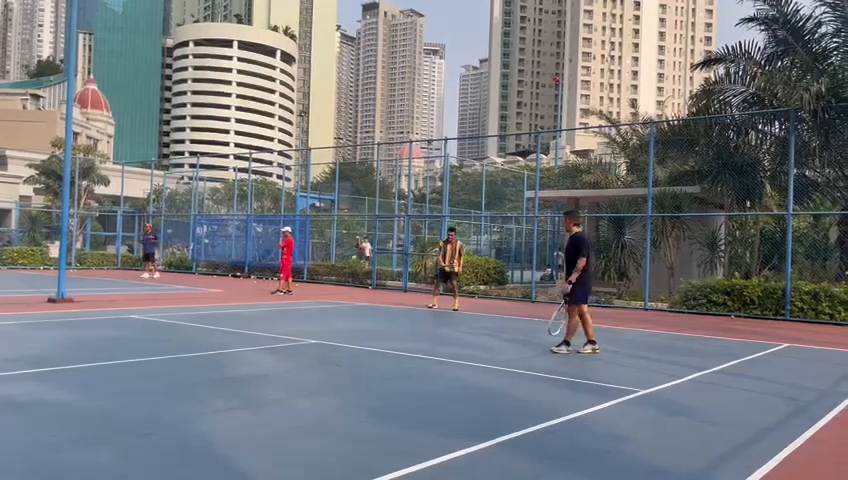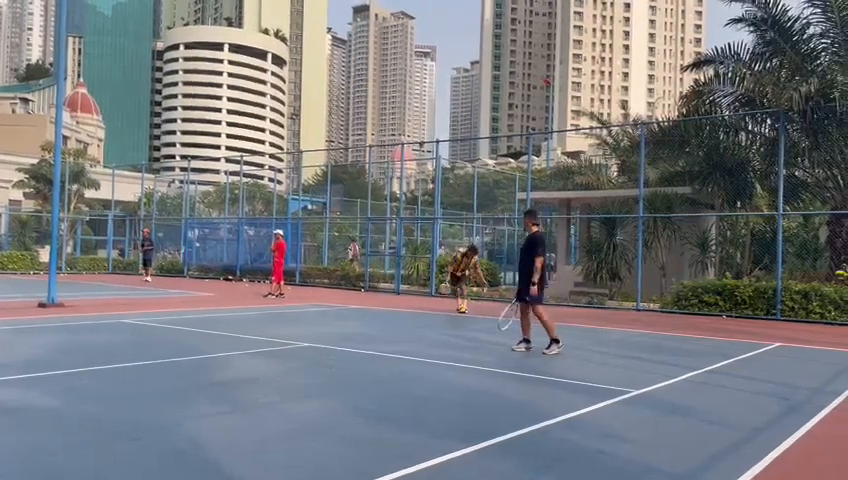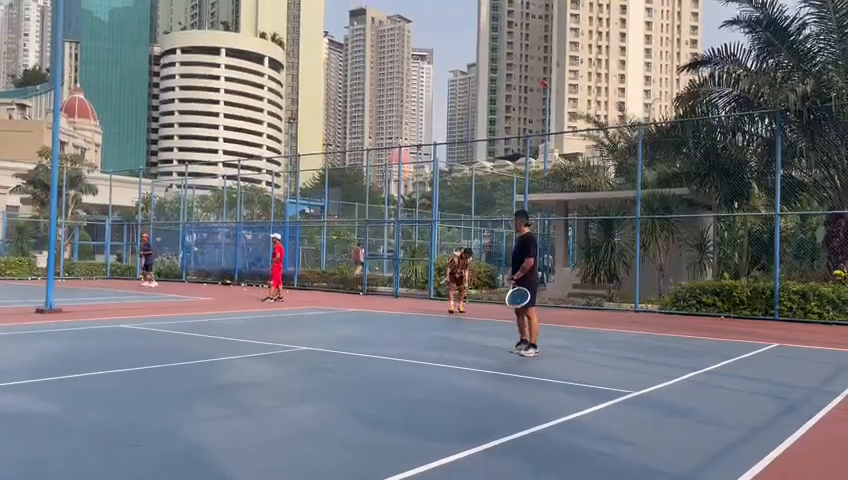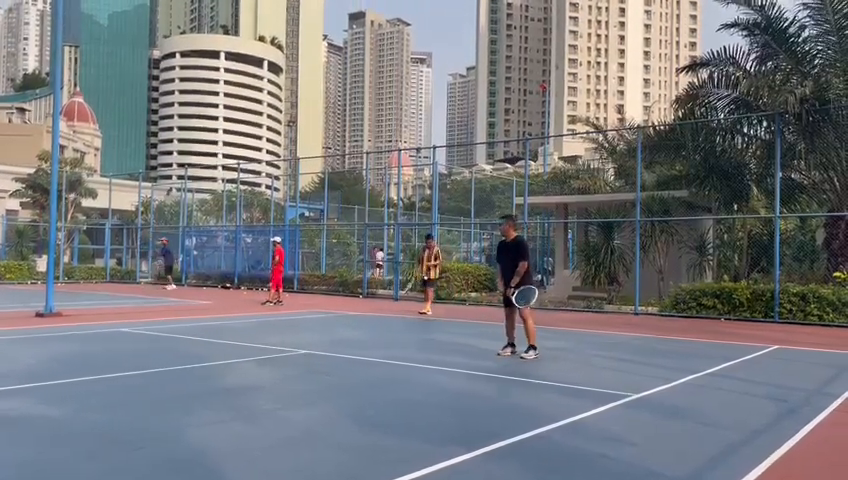
dt=1s
person 1, frame 1
left shoulder: (580, 238)
right shoulder: (573, 238)
left elbow: (582, 262)
left wrist: (569, 281)
right wrist: (569, 281)
left hip: (579, 283)
right hip: (577, 283)
left knee: (573, 313)
right knee: (583, 312)
left ankle: (566, 344)
right ankle: (592, 343)
person 1, frame 2
left shoulder: (537, 237)
right shoulder: (529, 237)
left elbow: (539, 262)
left wrist: (534, 283)
left hip: (534, 283)
right hip: (525, 282)
left knee: (538, 311)
right knee: (523, 311)
left ankle: (555, 341)
right ankle: (526, 341)
person 1, frame 3
left shoulder: (529, 239)
right shoulder: (519, 238)
left elbow: (529, 262)
left wrist: (514, 277)
right wrist: (513, 277)
left hip: (528, 283)
right hip: (519, 282)
left knee: (530, 313)
right knee: (519, 312)
left ankle: (533, 346)
right ankle: (524, 341)
person 1, frame 4
left shoulder: (520, 243)
right shoulder: (501, 245)
left elbow: (523, 266)
right elbow: (500, 266)
left wrist: (513, 285)
right wrist: (501, 283)
left hip: (522, 286)
right hip: (508, 286)
left knee: (525, 315)
right knee: (509, 315)
left ankle: (533, 348)
right ankle: (511, 345)
